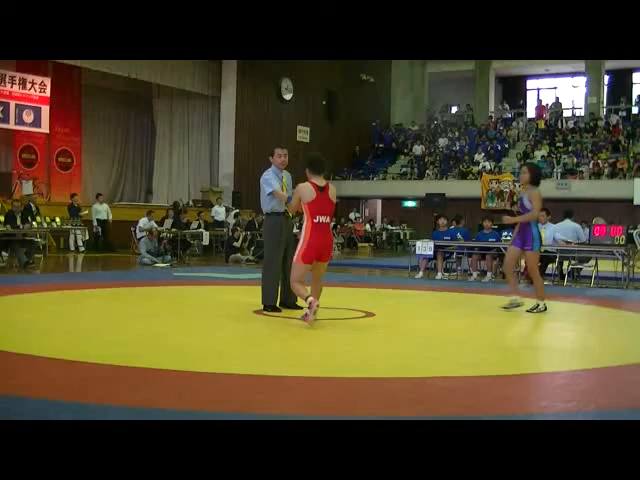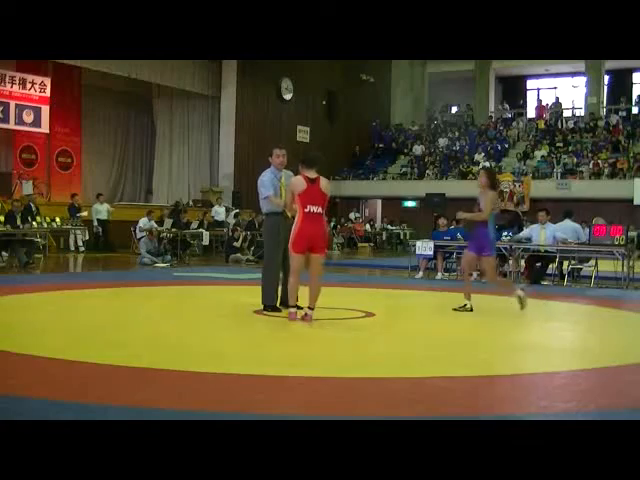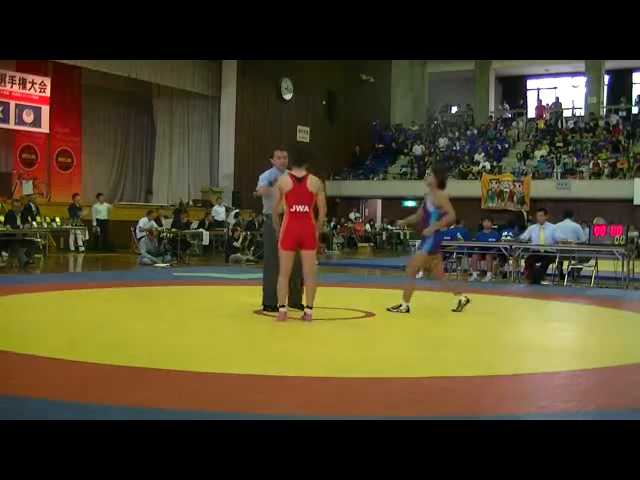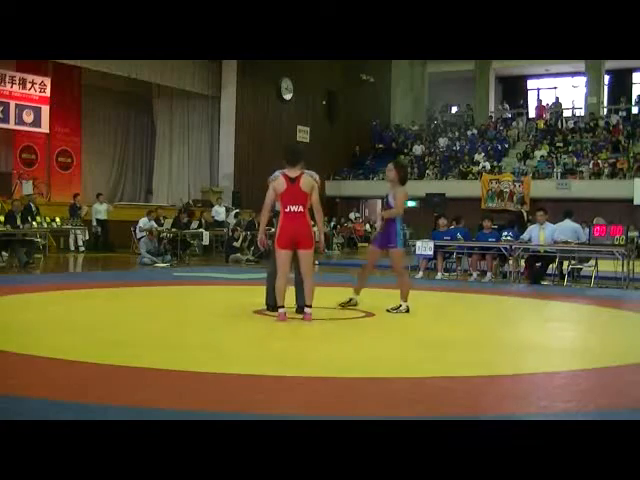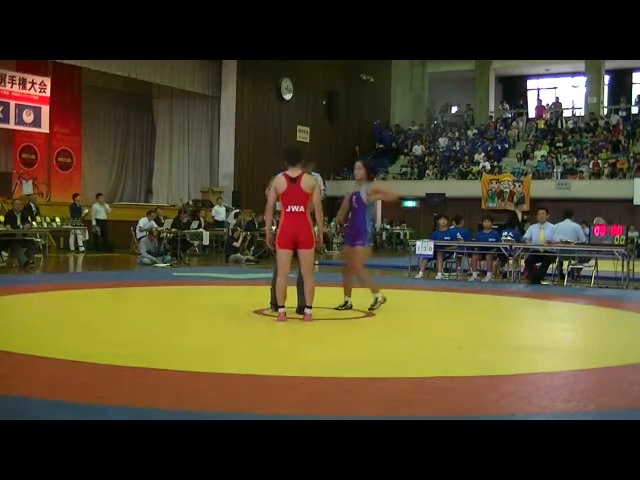
dt=0.4s
person 1, frame 1
left shoulder: (302, 188)
right shoulder: (332, 190)
left elbow: (291, 210)
left hip: (309, 241)
right hip: (327, 241)
left knee: (296, 282)
right knee: (317, 279)
left ankle: (311, 302)
right ankle: (309, 311)
person 1, frame 2
left shoulder: (295, 181)
right shoulder: (325, 183)
left elbow: (289, 207)
left hip: (301, 231)
right hip: (320, 232)
left knee: (294, 274)
right knee: (315, 275)
left ankle: (292, 310)
right ankle: (309, 312)
person 1, frame 3
left shoulder: (282, 181)
right shoulder: (316, 182)
left elbow: (274, 209)
right elbow: (322, 210)
left wrist: (278, 229)
right wrist: (318, 228)
left hip: (289, 229)
right hip: (308, 229)
left knee: (284, 273)
right knee: (309, 274)
left ankle: (282, 311)
right ankle: (308, 311)
person 1, frame 4
left shoulder: (276, 182)
right shoulder: (310, 181)
left elbow: (266, 209)
right elbow: (317, 209)
left wrist: (261, 232)
right wrist: (321, 233)
left hip: (285, 229)
right hip: (304, 229)
left knee: (282, 273)
right knee: (307, 274)
left ankle: (281, 311)
right ankle: (308, 311)
person 1, frame 5
left shoulder: (278, 181)
right shoulder: (311, 181)
left elbow: (269, 209)
right elbow: (318, 209)
left wrist: (268, 232)
right wrist: (320, 231)
left hip: (285, 229)
right hip: (304, 229)
left knee: (282, 273)
right knee: (307, 274)
left ankle: (281, 311)
right ankle: (308, 311)
person 2, frame 1
left shoulder: (288, 176)
right shoulder: (268, 176)
right elbow: (278, 193)
right wrist: (293, 199)
left hip: (287, 219)
right hip: (274, 220)
left knee: (289, 261)
right knee: (273, 262)
left ankle: (288, 299)
right ankle: (269, 303)
person 2, frame 2
left shoulder: (289, 176)
right shoulder: (266, 177)
right elbow: (271, 200)
right wrist: (287, 204)
left hip: (287, 219)
right hip: (273, 220)
left knee: (289, 261)
right knee: (272, 262)
left ankle: (286, 299)
right ankle: (269, 303)
person 2, frame 3
right shoulder: (267, 176)
right elbow: (260, 191)
right wrist: (272, 182)
right hip: (273, 221)
left knee: (296, 261)
right knee: (272, 263)
left ankle: (295, 300)
right ankle: (269, 303)
person 2, frame 4
left shoulder: (309, 176)
right shoulder: (281, 175)
left elbow: (316, 185)
right elbow: (271, 181)
left wrist: (315, 182)
right wrist: (274, 179)
left knee: (301, 264)
right knee: (276, 262)
left ankle: (301, 304)
right ankle: (272, 302)
person 2, frame 5
left shoulder: (315, 178)
left elbow: (320, 195)
right elbow: (269, 194)
right wrist: (272, 186)
left ankle: (302, 304)
right ankle: (275, 301)
person 3, frame 1
left shoulder: (534, 193)
right shoulder: (523, 192)
left elbow: (534, 214)
left wrist: (513, 219)
right wrist: (514, 235)
left hip: (531, 235)
right hip: (520, 234)
left knee: (533, 271)
right knee: (507, 266)
left ankle: (541, 303)
right ankle: (516, 298)
person 3, frame 2
left shoulder: (491, 195)
right shoulder: (481, 194)
left elbow: (484, 215)
left wrist: (465, 216)
left hip: (487, 238)
right hip: (476, 237)
left knee: (491, 278)
right knee: (465, 271)
left ankle: (517, 292)
right ankle: (467, 303)
person 3, frame 3
left shoulder: (440, 196)
right shoulder: (428, 195)
left elbow: (451, 215)
right elbow: (419, 214)
left wrist: (433, 228)
right wrist: (404, 221)
left hip: (431, 238)
right hip: (428, 238)
left knee: (411, 271)
right knee: (438, 274)
left ankle: (404, 304)
right ankle: (461, 298)
person 3, frame 4
left shoulder: (400, 191)
right shoulder: (391, 191)
left elbow: (397, 211)
left wrist: (381, 215)
right wrist: (380, 229)
left hip: (395, 234)
right hip: (383, 233)
left knee: (399, 271)
right knee: (366, 267)
left ankle: (404, 304)
right ankle: (354, 298)
person 3, frame 5
left shoulder: (371, 187)
right shoulder: (354, 189)
left elbow: (394, 196)
right elbow: (343, 210)
left wrist: (377, 197)
left hip: (364, 232)
right hip: (350, 230)
left knee: (358, 268)
right knee: (347, 268)
left ankle: (377, 295)
right ankle: (347, 300)
